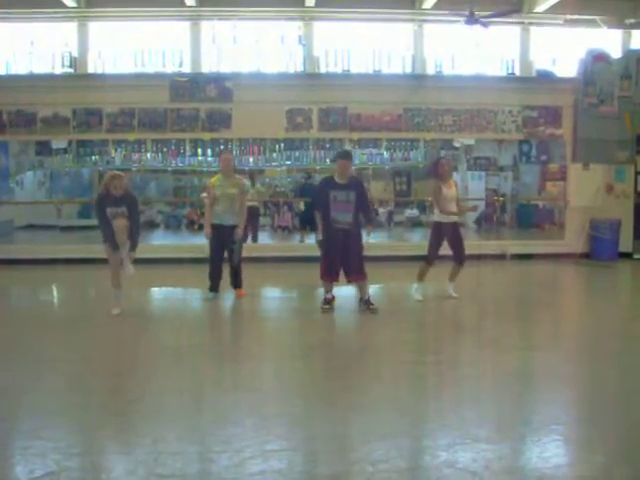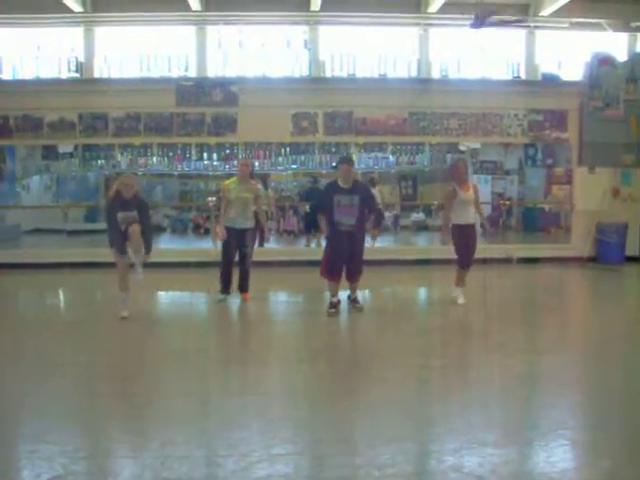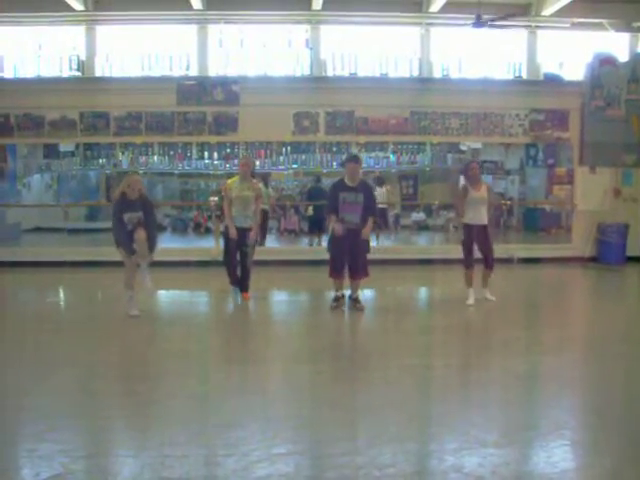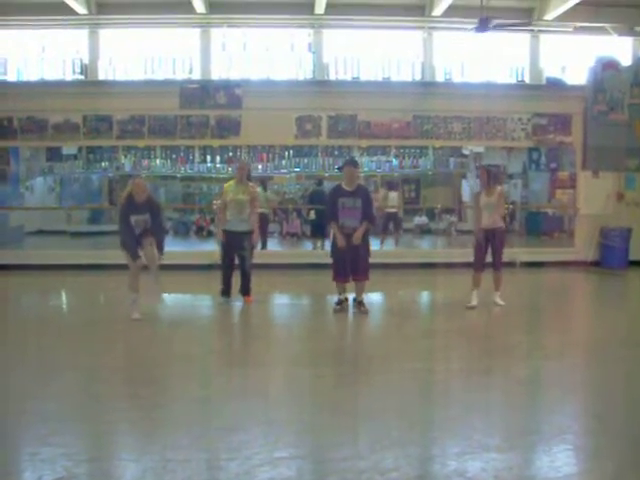
dt=0.4s
person 1, frame 1
left shoulder: (357, 185)
right shoulder: (325, 184)
left elbow: (364, 209)
right elbow: (318, 209)
left wrist: (360, 224)
right wrist: (320, 229)
left hip: (352, 232)
right hip: (330, 232)
left knee: (357, 266)
right knee: (329, 266)
left ankle: (365, 299)
right ankle: (328, 297)
person 1, frame 2
left shoulder: (362, 188)
right shoulder: (330, 188)
left elbow: (372, 208)
right elbow: (322, 210)
left wrist: (364, 223)
right wrist: (324, 226)
left hip: (356, 235)
right hip: (336, 234)
left knee: (355, 268)
right knee: (332, 267)
left ankle: (353, 297)
right ankle: (334, 300)
person 1, frame 3
left shoulder: (366, 188)
right shoulder: (336, 186)
left elbow: (371, 211)
right elbow: (330, 209)
left wrist: (368, 227)
right wrist: (335, 224)
left hip: (359, 233)
right hip: (340, 232)
left knee: (358, 265)
right knee: (337, 264)
left ankle: (354, 296)
right ankle: (338, 294)
person 1, frame 4
left shoulder: (364, 192)
right shoulder: (335, 192)
left elbow: (369, 217)
right elbow: (330, 217)
left wrist: (360, 232)
right wrist: (337, 235)
left hip: (359, 237)
right hip: (341, 237)
left knee: (361, 269)
right knee: (340, 269)
left ankle: (358, 300)
right ankle: (342, 298)
person 2, frame 1
left shoulder: (454, 183)
right shoulder: (437, 186)
left elbow: (457, 205)
right elbow: (439, 207)
left wrist: (468, 209)
right wrist: (457, 213)
left hip: (453, 224)
right hip: (439, 224)
left knee: (461, 257)
right knee: (430, 258)
left ankle: (450, 286)
right ankle: (417, 287)
person 2, frame 2
left shoulder: (474, 187)
right shoulder: (453, 189)
left elbow: (477, 206)
right elbow: (447, 211)
left wrist: (485, 222)
right wrist: (445, 232)
left hip: (471, 226)
right hip: (458, 226)
left knee: (467, 261)
right knee: (463, 260)
left ankle: (457, 290)
right ankle: (460, 293)
person 2, frame 3
left shoulder: (486, 187)
right shoulder: (465, 188)
left elbow: (489, 207)
right elbow: (460, 209)
left wrist: (490, 225)
right wrist: (460, 227)
left hip: (483, 226)
right hip: (468, 226)
left knee: (489, 260)
right knee: (468, 261)
left ankle: (486, 291)
right ankle: (471, 294)
person 2, frame 4
left shoulder: (499, 192)
right shoulder: (478, 195)
left elbow: (501, 210)
right elbow: (477, 214)
left wrist: (492, 222)
right wrist: (478, 231)
left hip: (497, 229)
right hip: (483, 230)
left knee: (497, 263)
right knee: (478, 263)
left ankle: (497, 295)
right ankle: (474, 297)
person 3, frame 1
left shoulder: (241, 182)
right shoulder: (213, 182)
left elbow: (243, 206)
right elbow: (209, 205)
left wrist: (241, 226)
right wrist: (207, 226)
left hip: (235, 225)
right hip: (218, 225)
left knee: (235, 258)
right knee: (215, 258)
left ankle: (238, 286)
right ankle: (213, 289)
person 3, frame 2
left shoulder: (255, 187)
right shoulder: (228, 185)
left elbow: (260, 210)
right elbow: (223, 207)
left wrist: (265, 229)
right wrist: (221, 227)
left hip: (248, 228)
right hip: (230, 227)
left knee: (245, 261)
right knee: (227, 260)
left ankle: (244, 290)
right ankle: (224, 291)
person 3, frame 3
left shoulder: (256, 186)
right shoulder: (230, 184)
left elbow: (257, 210)
right elbow: (226, 207)
left wrist: (255, 230)
right wrist: (231, 226)
left hip: (249, 228)
right hip: (232, 227)
left knee: (246, 261)
right knee: (229, 258)
left ankle: (244, 289)
right ankle: (235, 283)
person 3, frame 4
left shoulder: (252, 189)
right shoulder: (226, 187)
left elbow: (255, 212)
right elbow: (221, 210)
left wrist: (256, 233)
right wrist: (220, 230)
left hip: (246, 231)
right hip: (228, 230)
left knee: (246, 263)
right knee: (227, 263)
left ankle: (246, 293)
right ankle: (225, 293)
person 4, frame 1
left shoulder: (130, 198)
right shoulder: (102, 199)
left elbow: (135, 222)
right elbow: (103, 224)
left wrist: (132, 248)
right wrist: (114, 247)
left hip: (125, 230)
right hip: (110, 235)
left knee: (119, 224)
right knee: (114, 267)
left ankle: (126, 260)
right ankle: (117, 303)
person 4, frame 2
left shoulder: (140, 202)
right shoulder: (112, 202)
left elbow: (147, 225)
right elbow: (112, 228)
left wrist: (148, 249)
right wrist: (121, 251)
left hip: (134, 230)
right hip: (118, 237)
left knee: (135, 230)
right knee: (121, 269)
left ankle: (138, 267)
right ankle: (124, 305)
person 4, frame 3
left shoulder: (146, 202)
right shoulder: (119, 203)
left elbow: (152, 225)
right elbow: (119, 229)
left wrist: (151, 249)
right wrist: (131, 251)
left hip: (139, 230)
right hip: (123, 236)
left knee: (141, 236)
right knee: (130, 266)
left ankle: (145, 272)
right ankle: (131, 303)
person 4, frame 4
left shoulder: (153, 204)
right shoulder: (126, 206)
left elbow: (159, 227)
right elbow: (125, 230)
left wrist: (160, 249)
right wrist: (134, 254)
left hip: (147, 235)
right hip: (131, 239)
left knee: (152, 260)
right knee: (135, 269)
right ankle: (134, 306)
